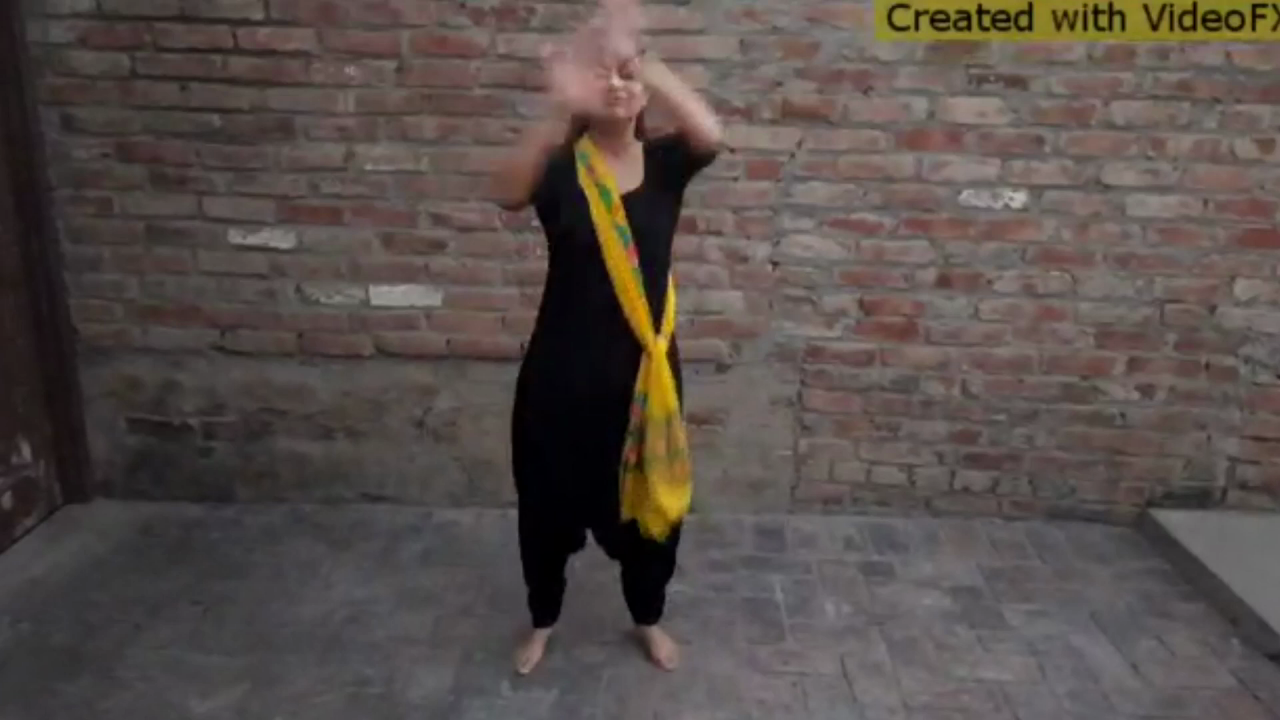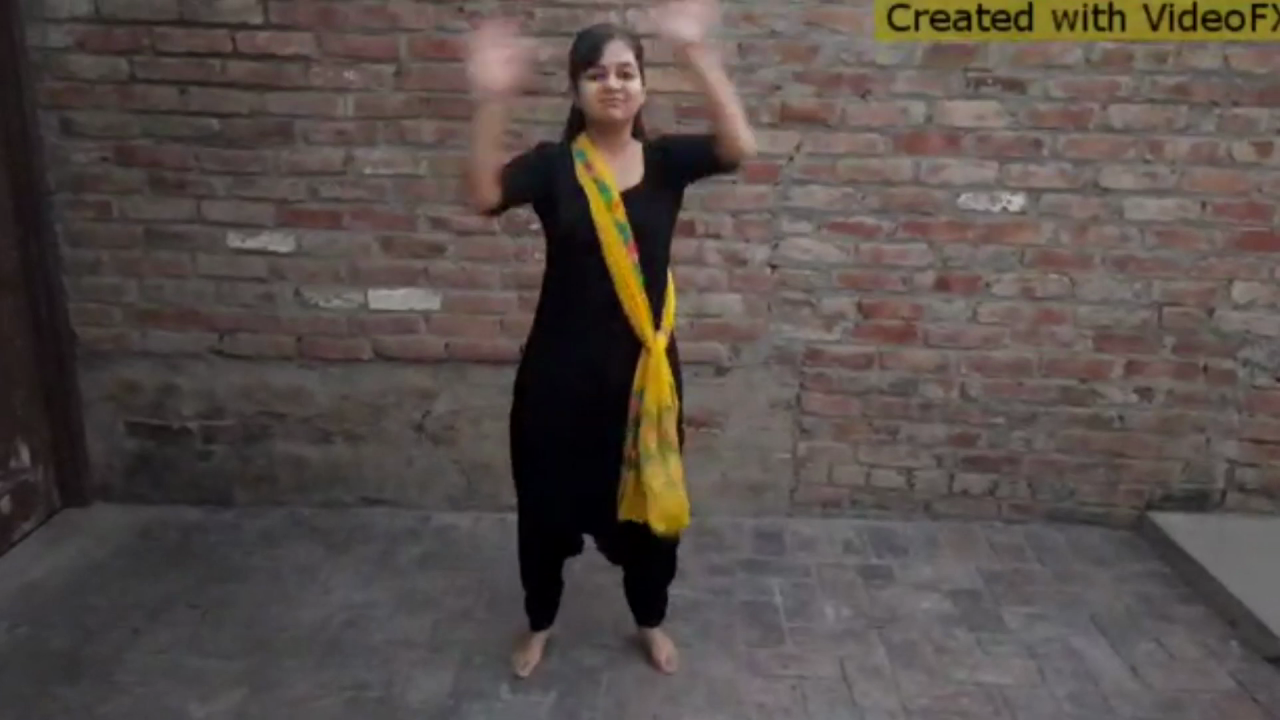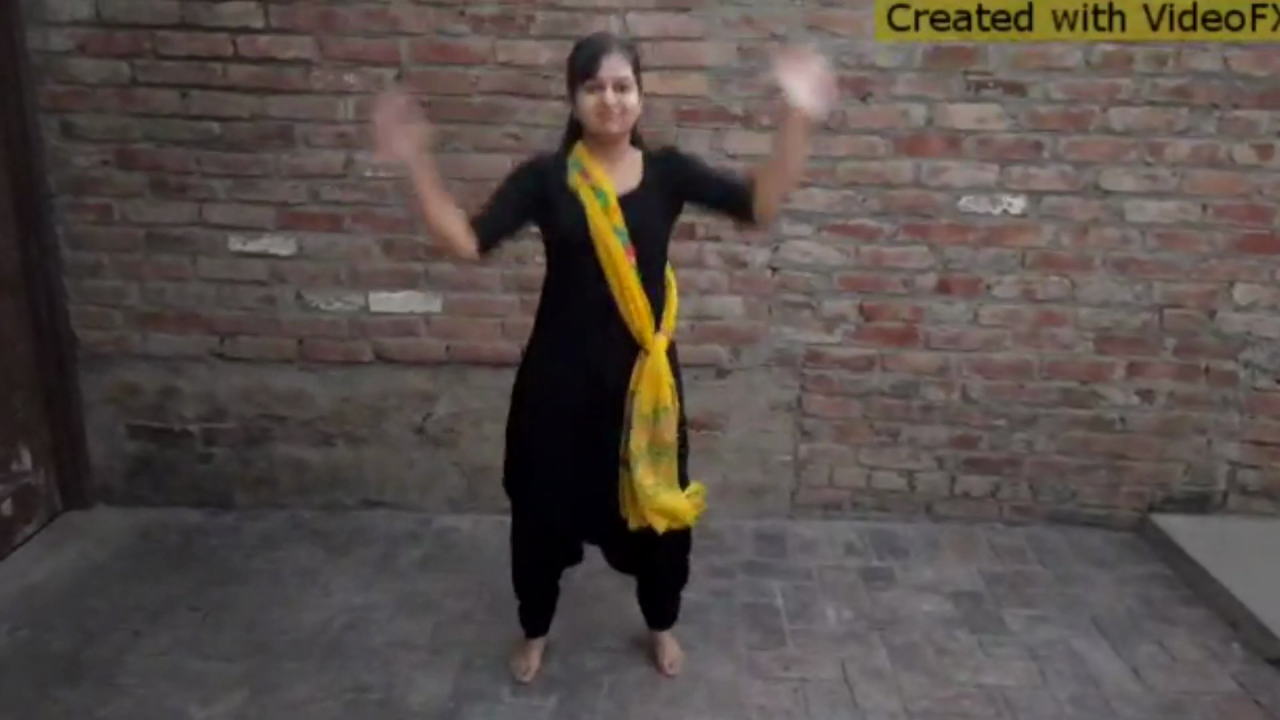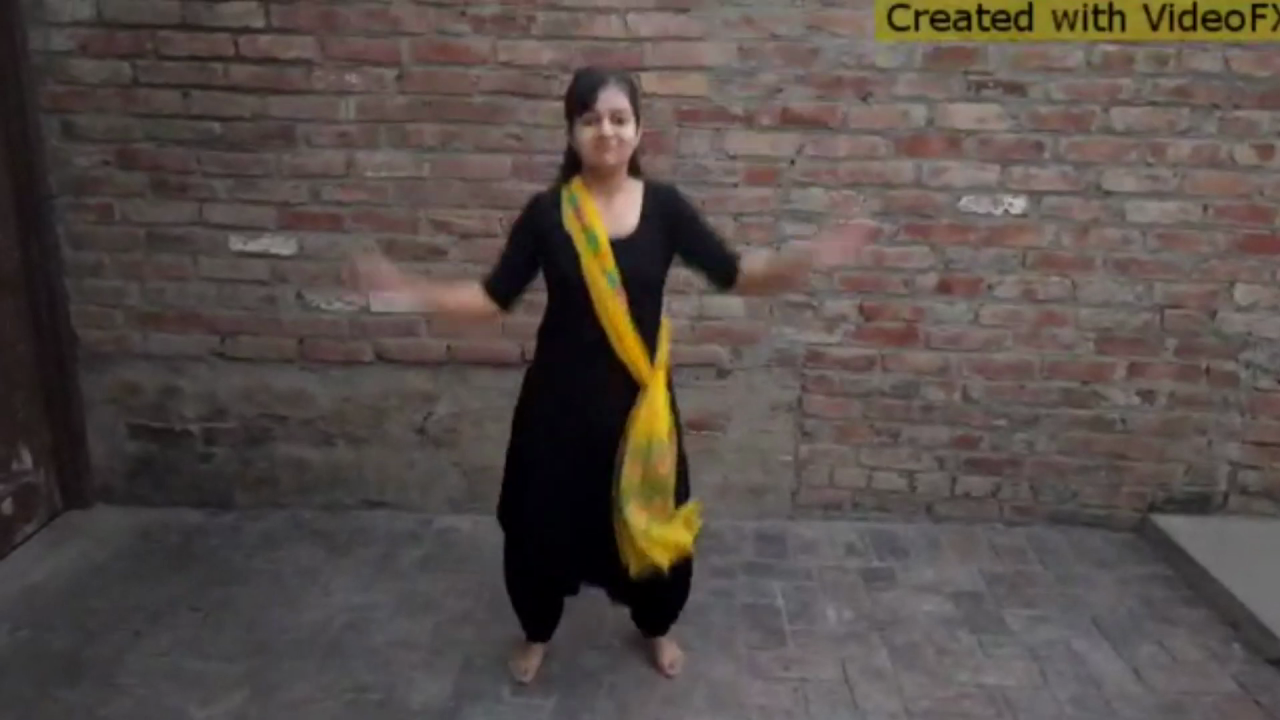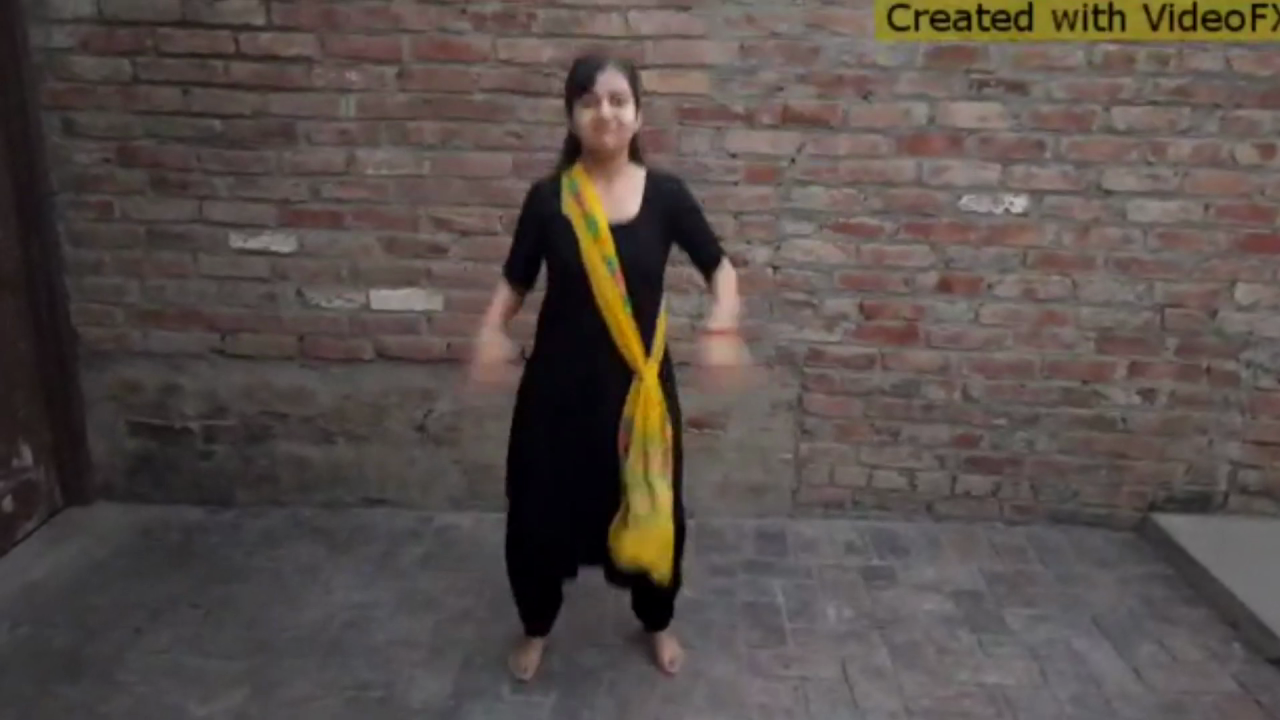
dt=0.1s
person 1, frame 1
left shoulder: (667, 161)
right shoulder: (555, 165)
left elbow: (711, 135)
right elbow: (508, 191)
left wrist: (648, 64)
right wrist: (563, 108)
left hip: (642, 366)
right hip: (563, 365)
left knee: (648, 497)
right knee: (549, 498)
left ankle: (648, 619)
right ankle: (542, 621)
person 1, frame 2
left shoulder: (670, 159)
right shoulder: (550, 165)
left elbow: (737, 147)
right elbow: (482, 196)
right wrist: (492, 99)
left hip: (642, 363)
right hip: (561, 363)
left knee: (648, 497)
right knee: (547, 499)
left ankle: (651, 621)
right ankle: (539, 624)
person 1, frame 3
left shoulder: (667, 169)
right shoulder: (544, 176)
left elbow: (760, 205)
right elbow: (467, 242)
left wrist: (795, 121)
right wrist: (418, 164)
left hip: (642, 369)
right hip: (560, 369)
left knee: (657, 505)
right knee: (543, 507)
left ankle: (661, 625)
right ankle: (535, 629)
person 1, frame 4
left shoulder: (665, 206)
right shoulder: (546, 212)
left elbow: (735, 274)
right elbow: (494, 294)
left wrist: (801, 263)
right wrist: (414, 292)
left hip: (639, 402)
right hip: (560, 399)
left knee: (657, 530)
right knee: (537, 532)
left ankle: (657, 628)
right ankle: (537, 634)
person 1, frame 5
left shoulder: (665, 193)
right shoulder: (547, 196)
left elbow: (719, 267)
right elbow: (515, 282)
left wrist: (721, 327)
right wrist: (489, 332)
left hip: (640, 389)
right hip: (559, 387)
left knee: (652, 518)
right knee: (541, 517)
left ankle: (658, 624)
right ankle: (536, 628)
